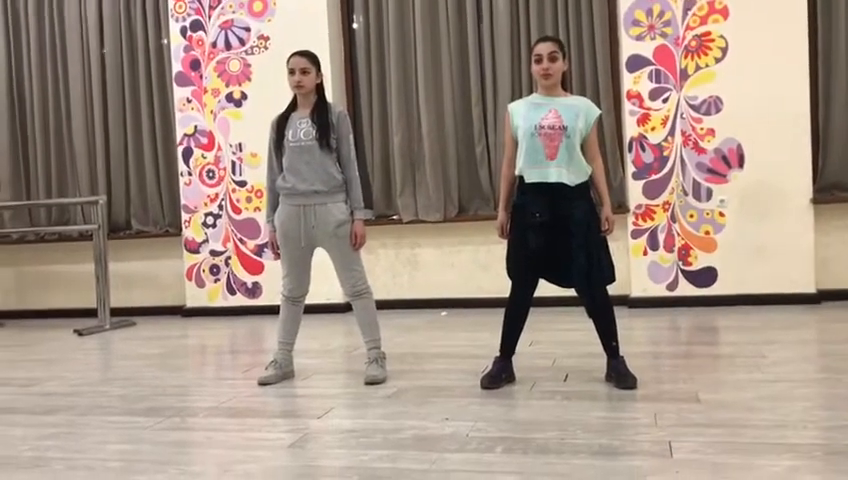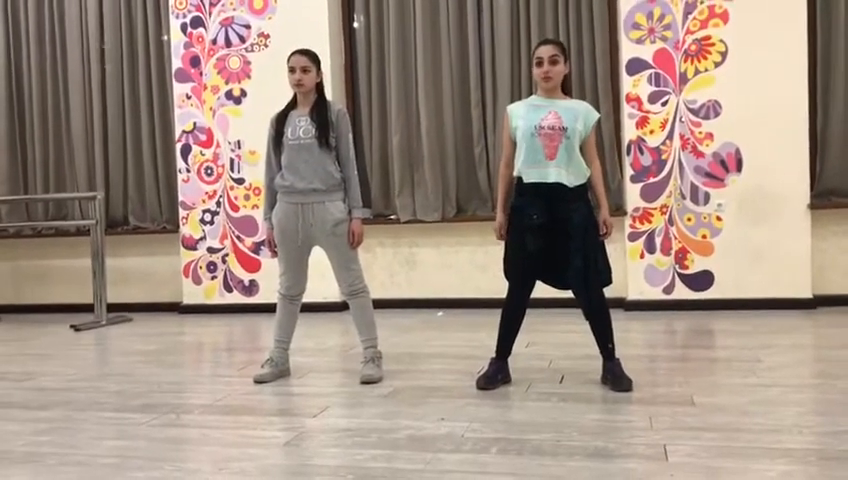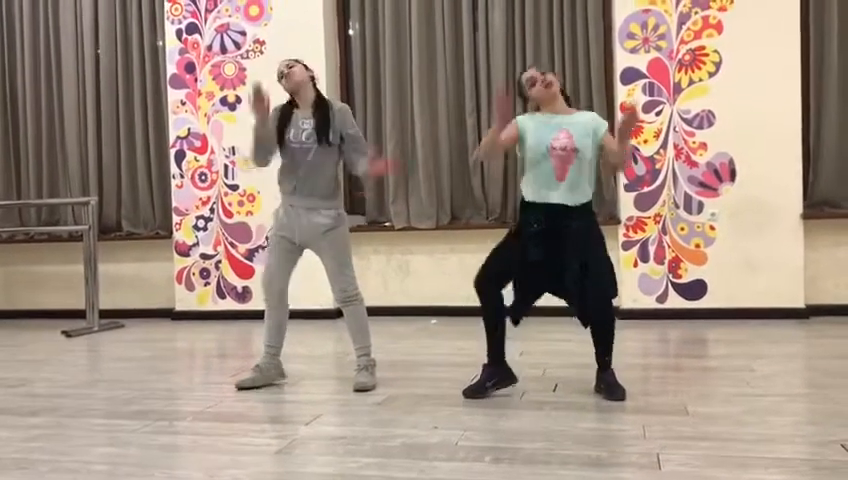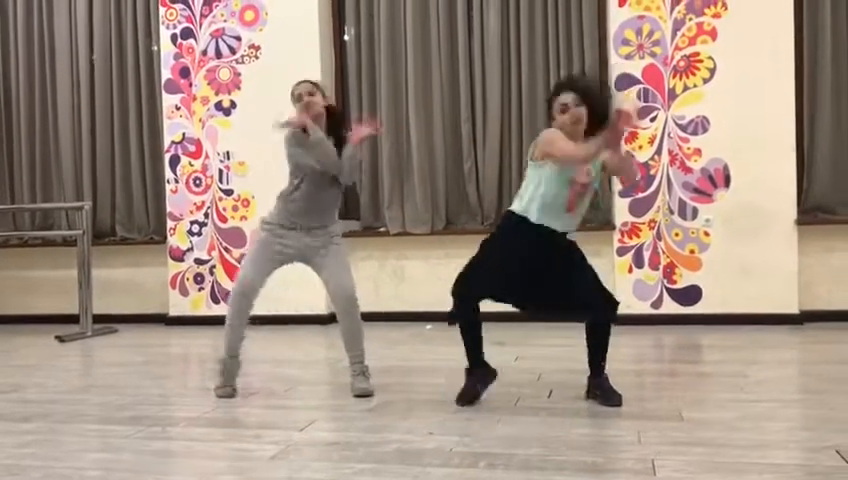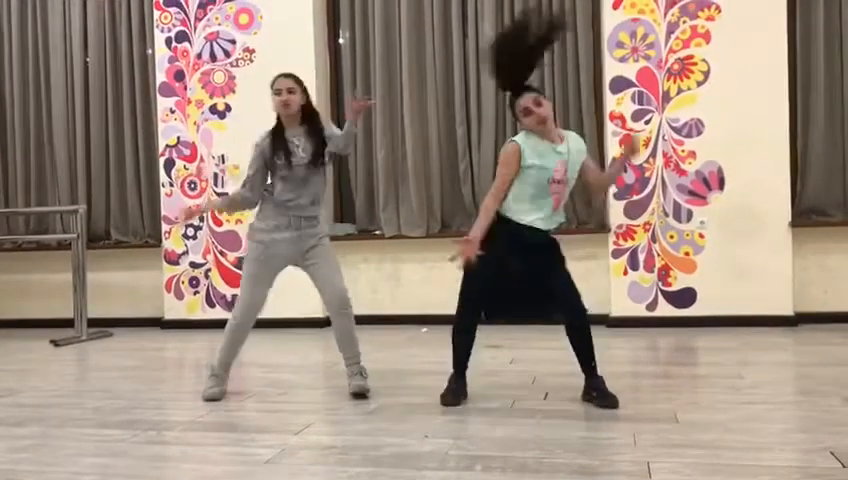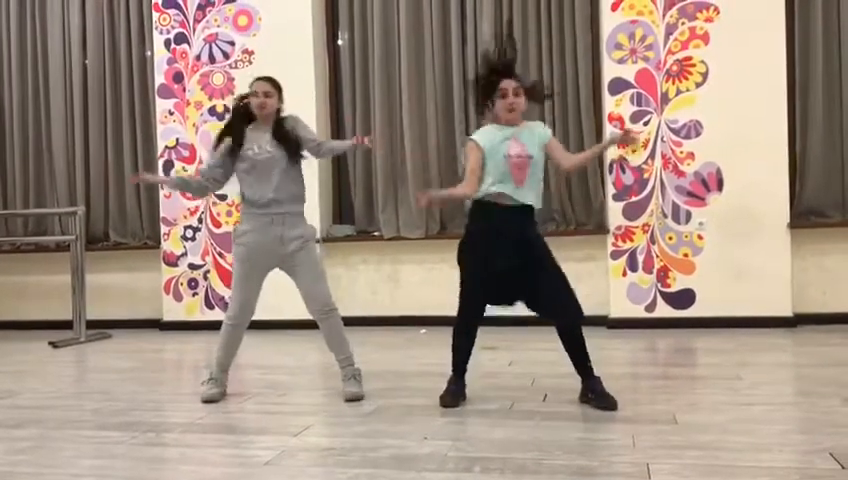
dt=0.5s
person 1, frame 1
left shoulder: (583, 108)
right shoulder: (517, 110)
left elbow: (594, 160)
right elbow: (509, 163)
left wrist: (606, 204)
right wrist: (503, 208)
left hip: (575, 200)
right hip: (532, 201)
left knee: (593, 285)
right knee: (521, 286)
left ankle: (615, 361)
right ankle: (503, 362)
person 1, frame 2
left shoulder: (582, 111)
right shoulder: (516, 112)
left elbow: (592, 163)
right elbow: (507, 165)
left wrist: (603, 208)
right wrist: (501, 210)
left hip: (572, 201)
right hip: (529, 202)
left knee: (589, 287)
right knee: (519, 287)
left ankle: (610, 363)
right ankle: (500, 363)
person 1, frame 3
left shoulder: (590, 122)
right shoulder: (525, 124)
left elbow: (619, 162)
right elbow: (486, 153)
left wrist: (625, 134)
right wrist: (500, 122)
left hip: (577, 219)
right hip: (534, 218)
left knee: (598, 298)
right knee: (487, 282)
left ankle: (605, 372)
right ankle: (496, 369)
person 1, frame 4
left shoulder: (597, 155)
right shoulder: (550, 139)
left elbow: (628, 173)
right elbow: (580, 154)
left wrist: (616, 141)
right wrist: (607, 139)
left hip: (556, 243)
right hip: (519, 235)
left knee: (601, 305)
right knee: (465, 294)
left ankle: (597, 380)
right ankle: (478, 369)
person 1, frame 5
left shoulder: (574, 143)
right shoulder: (517, 147)
left elbow: (599, 182)
right elbow: (495, 196)
left wrist: (623, 160)
right wrist: (474, 236)
left hip: (541, 239)
right hip: (502, 237)
left knee: (574, 311)
right knee: (470, 306)
left ankle: (593, 382)
right ankle: (458, 376)
person 1, frame 6
left shoulder: (538, 132)
right shoulder: (480, 139)
left elbow: (568, 162)
right elbow: (468, 186)
left wrist: (607, 144)
right wrist: (438, 195)
left hip: (523, 226)
right hip: (485, 226)
left knee: (563, 303)
right knee: (471, 307)
left ankle: (590, 382)
right ankle: (457, 380)
person 2, frame 1
left shoulder: (335, 116)
right shoulder: (280, 123)
left elbow: (350, 166)
right elbow: (273, 174)
left wrist: (359, 214)
right wrist: (271, 222)
left hip: (331, 209)
right hip: (291, 212)
left knee: (355, 285)
right knee: (292, 290)
left ankle: (375, 355)
right ankle: (283, 359)
person 2, frame 2
left shoulder: (335, 114)
right shoulder: (279, 121)
left elbow: (350, 165)
right elbow: (272, 173)
left wrist: (357, 213)
right wrist: (268, 219)
left hip: (329, 208)
right hip: (289, 211)
left knee: (353, 284)
right knee: (289, 288)
left ankle: (371, 355)
right ankle: (279, 357)
person 2, frame 3
left shoulder: (337, 113)
right shoulder: (281, 117)
left elbow: (357, 156)
right elbow: (261, 158)
left wrist: (369, 166)
right wrist: (261, 118)
left hip: (326, 215)
right hip: (288, 214)
left knee: (346, 291)
right knee: (272, 287)
left ankle: (365, 363)
right ankle: (270, 363)
person 2, frame 4
left shoulder: (341, 134)
right shoulder: (295, 136)
left elbow: (348, 176)
right elbow: (327, 165)
left hip: (323, 235)
right hip: (281, 229)
left knee: (346, 297)
right knee: (243, 287)
left ankle: (359, 370)
right ankle: (229, 364)
person 2, frame 5
left shoulder: (320, 128)
right shoulder: (267, 143)
left elbow: (342, 145)
right elbow: (249, 196)
left wrist: (353, 120)
right wrist: (212, 205)
left hip: (312, 232)
right hip: (270, 232)
left knee: (339, 300)
right knee: (247, 308)
left ankle: (355, 371)
right ankle: (218, 374)
person 2, frame 6
left shoulder: (291, 125)
right shoulder: (234, 140)
left elbow: (320, 148)
right elbow: (206, 184)
left wrist: (353, 143)
right wrist: (163, 180)
left hip: (293, 230)
right hip: (252, 233)
left knee: (322, 305)
right knee: (238, 313)
left ankle: (350, 373)
right ankle: (217, 377)
